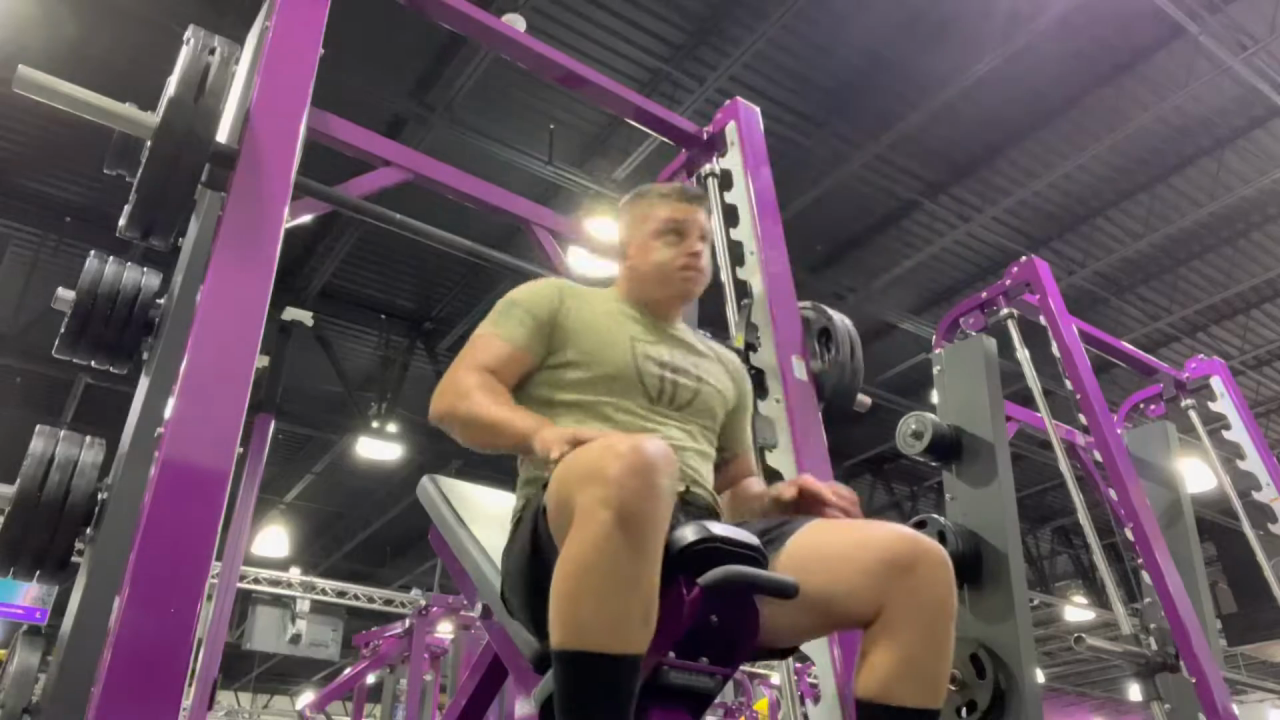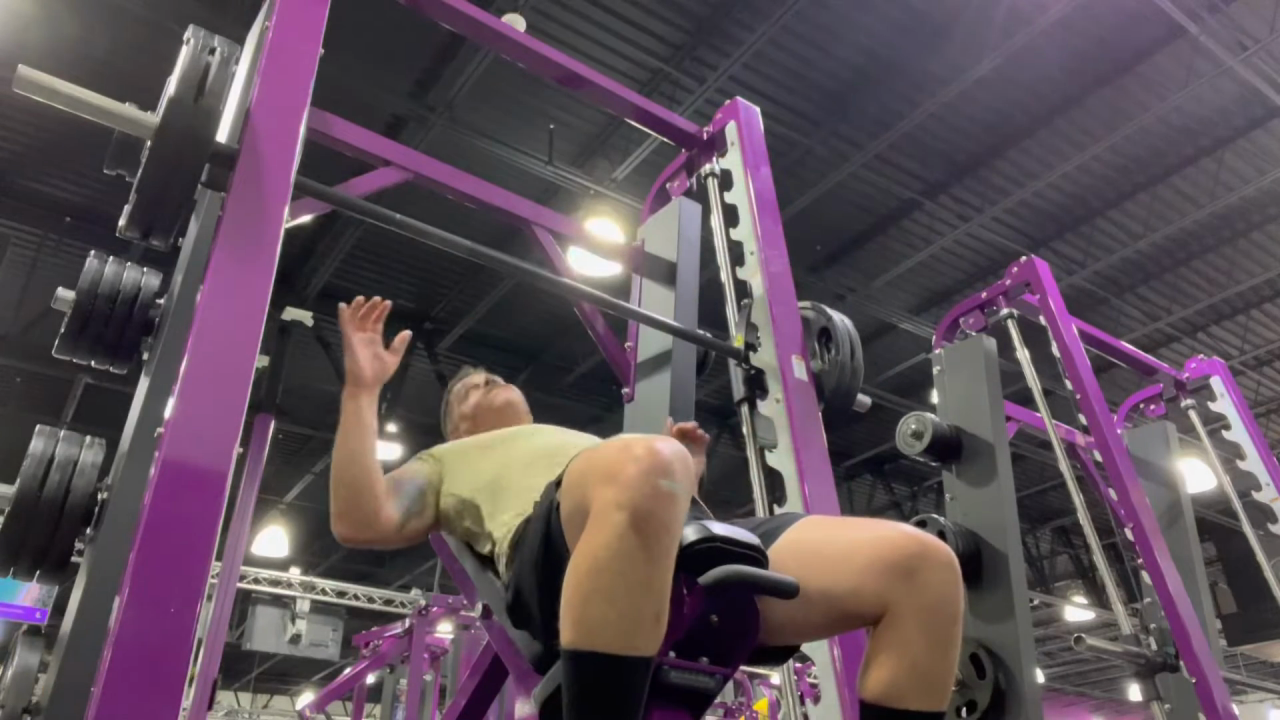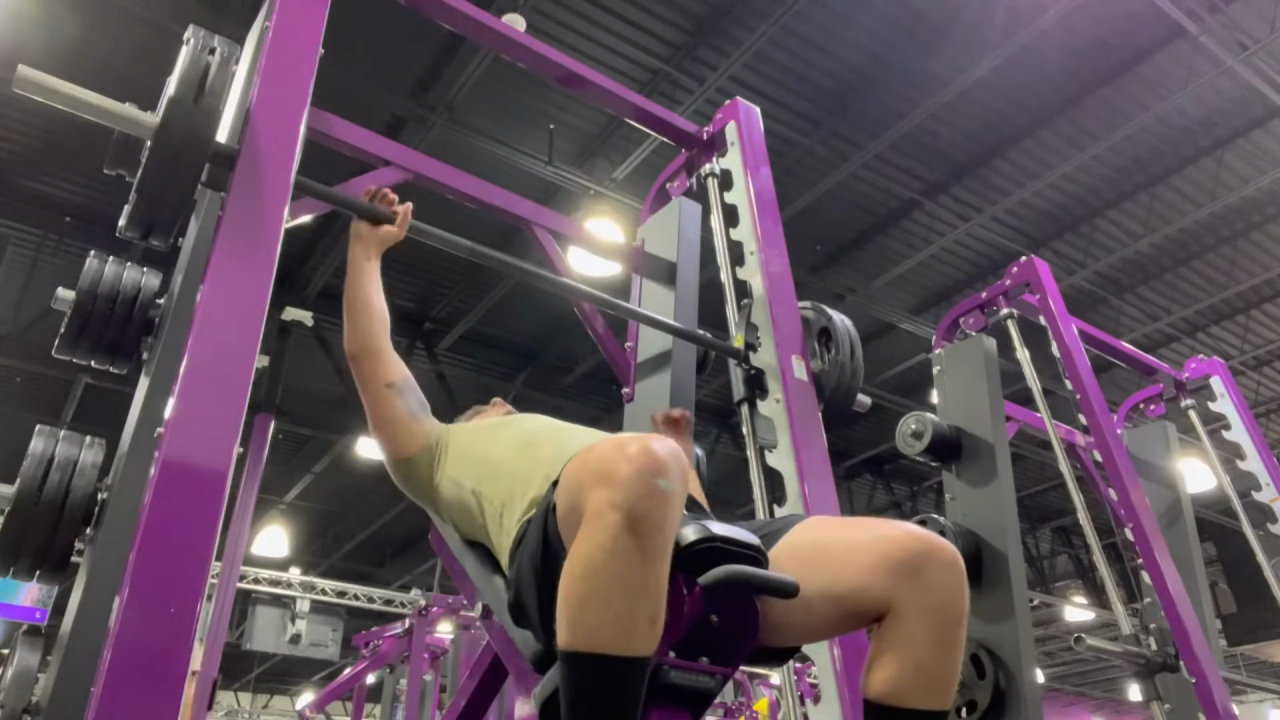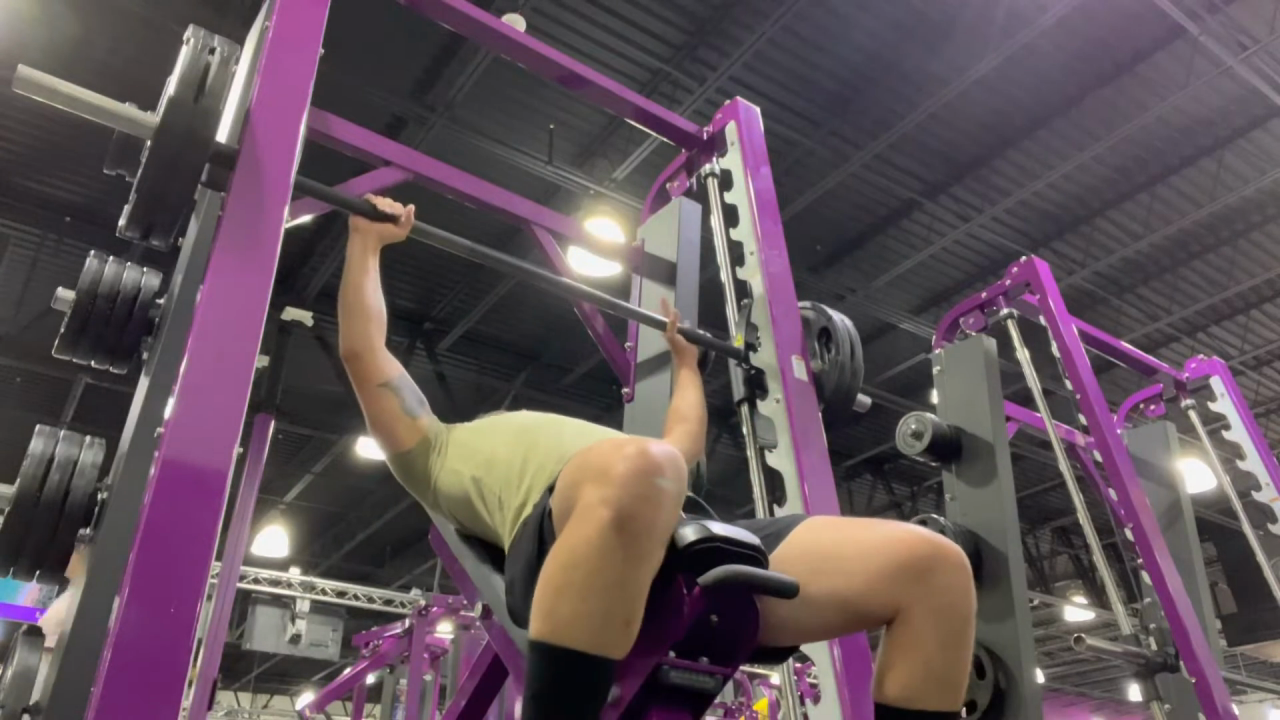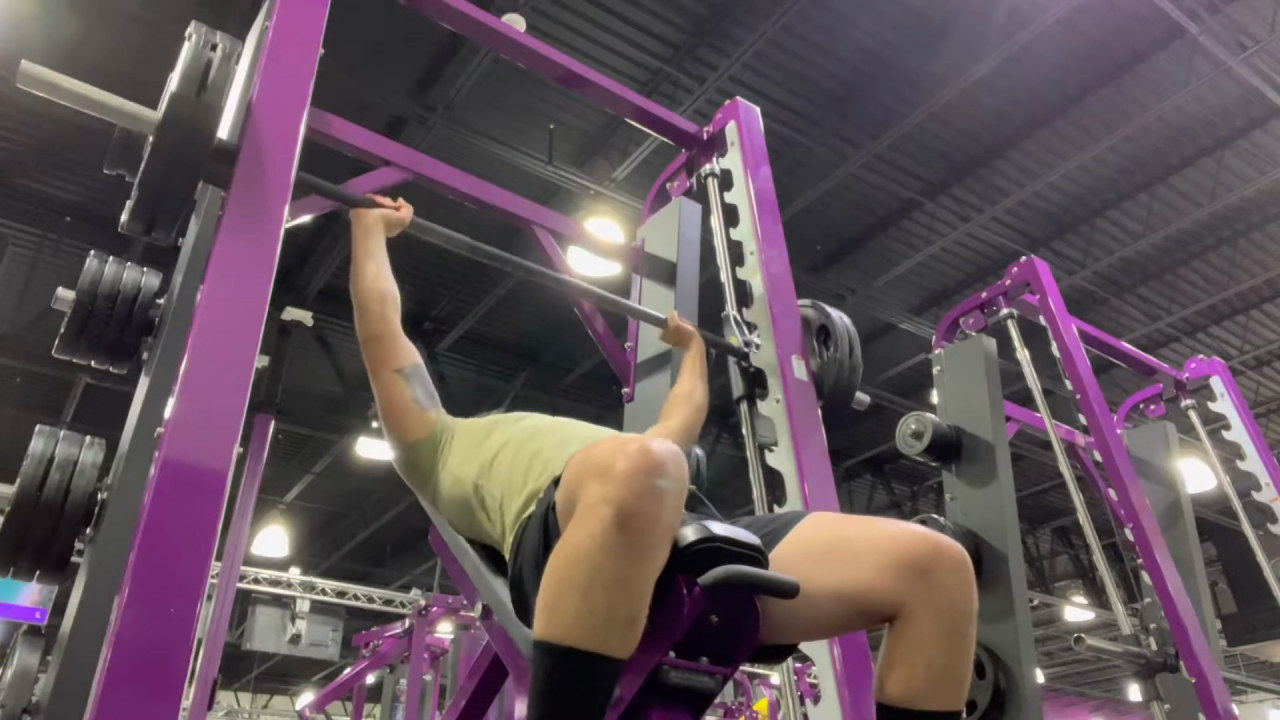
dt=1s
person 1, frame 1
left shoulder: (723, 367)
right shoulder: (553, 304)
right elbow: (453, 399)
left wrist: (781, 497)
right wrist: (544, 433)
right hip: (573, 538)
left knee: (917, 564)
right knee: (633, 465)
person 1, frame 2
left shoulder: (583, 437)
right shoulder: (448, 465)
right elbow: (358, 524)
left wrist: (686, 474)
right wrist: (362, 388)
right hip: (563, 550)
left knee: (923, 566)
right knee: (646, 467)
person 1, frame 3
left shoulder: (570, 442)
right shoulder: (438, 453)
right elbow: (369, 354)
left wrist: (681, 449)
right wrist: (366, 250)
left hip: (684, 541)
right hip: (561, 549)
left knee: (926, 564)
right knee: (641, 469)
person 1, frame 4
left shoulder: (615, 471)
right shoulder: (440, 449)
left elbow: (685, 442)
right elbow: (362, 351)
left wrist: (684, 360)
right wrist: (365, 242)
right hip: (576, 541)
left knee: (933, 567)
right knee: (636, 472)
person 1, frame 5
left shoulder: (621, 470)
right shoulder: (443, 446)
left elbow: (681, 424)
right elbow: (379, 337)
left wrist: (692, 349)
right wrist: (369, 230)
right hip: (567, 540)
left knee: (936, 567)
right knee: (637, 470)
